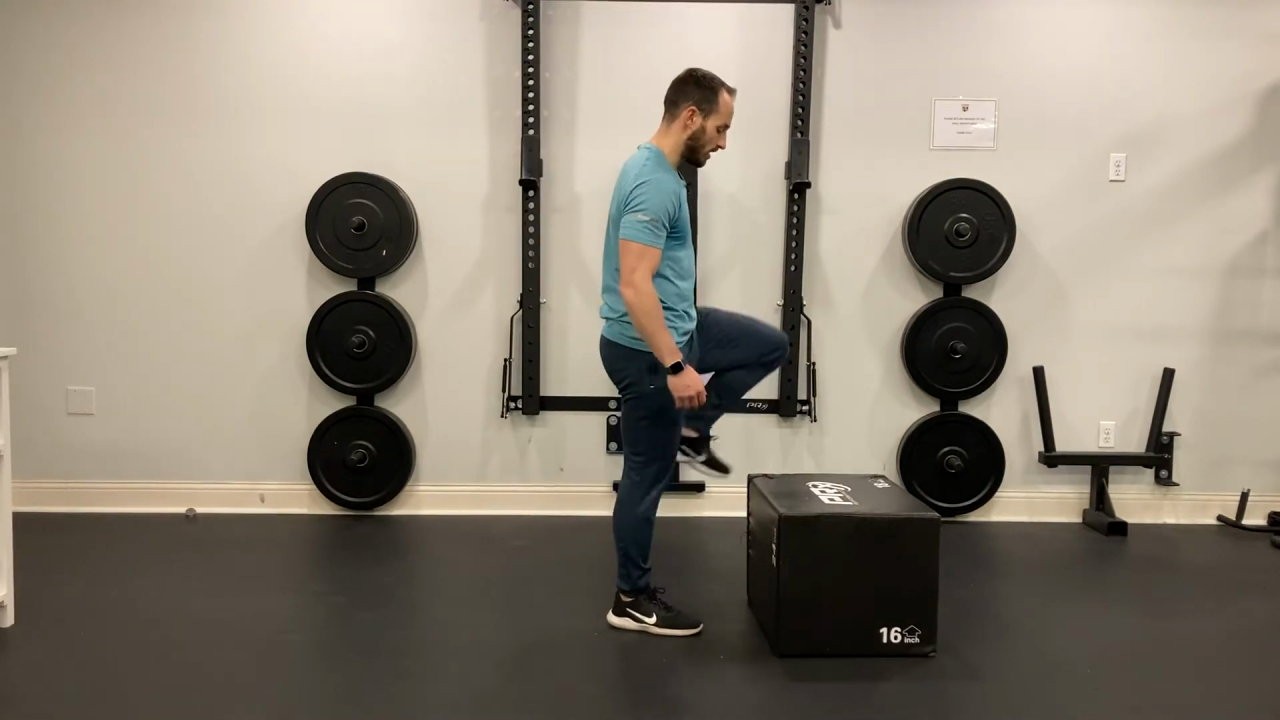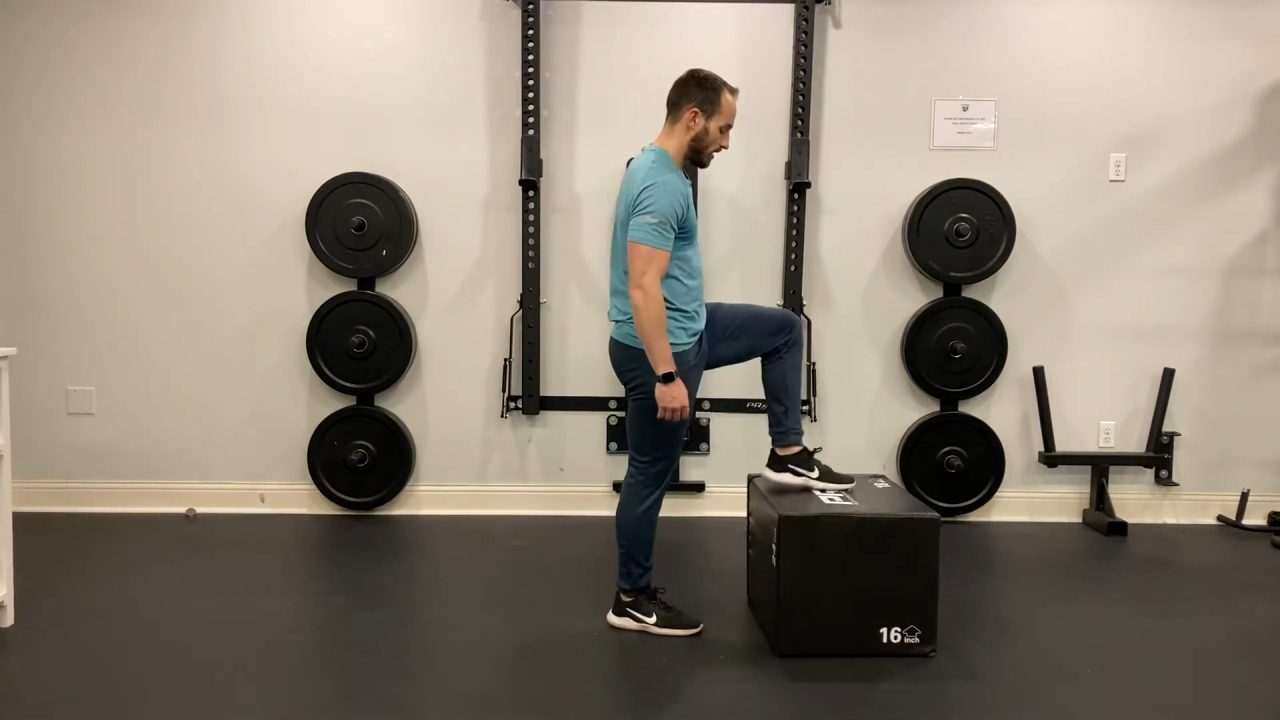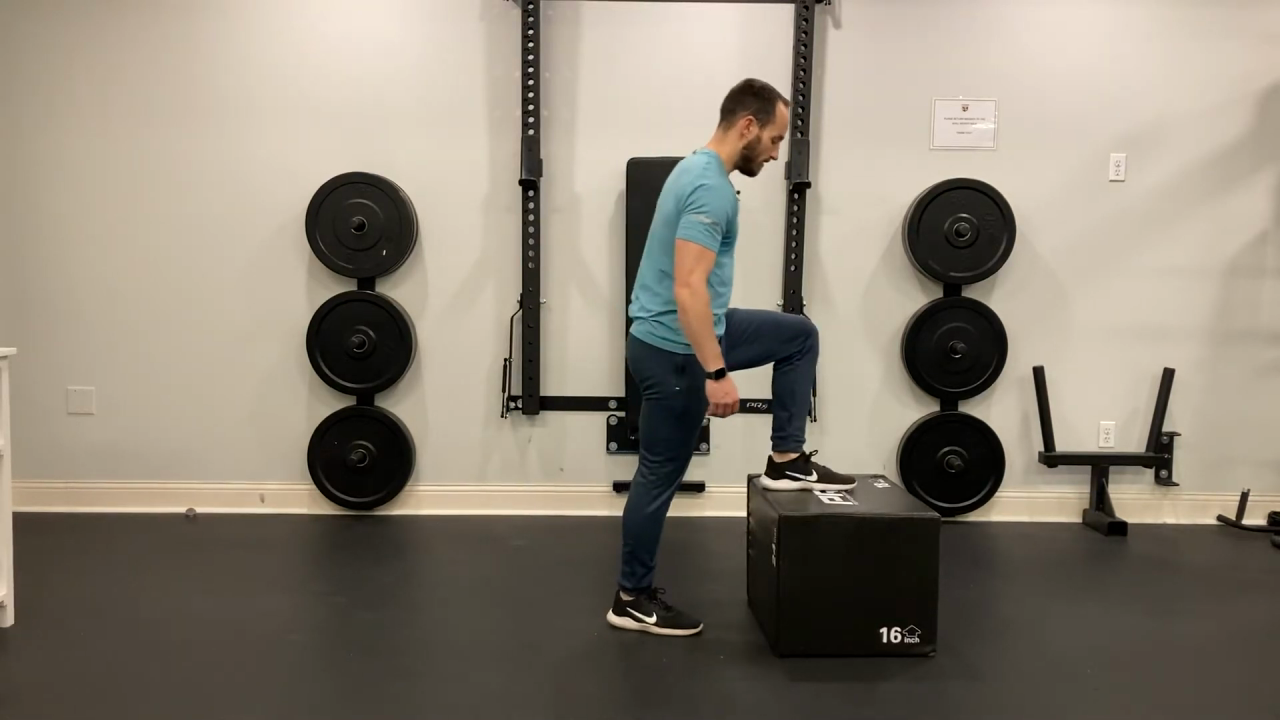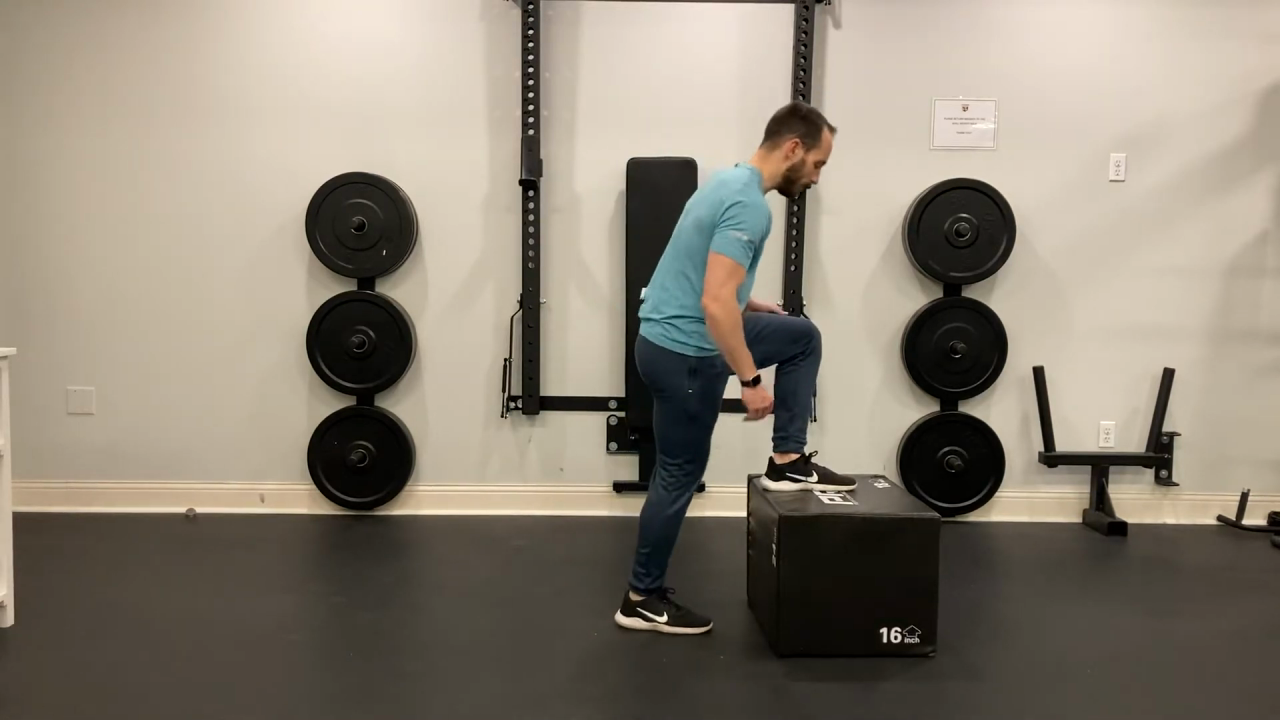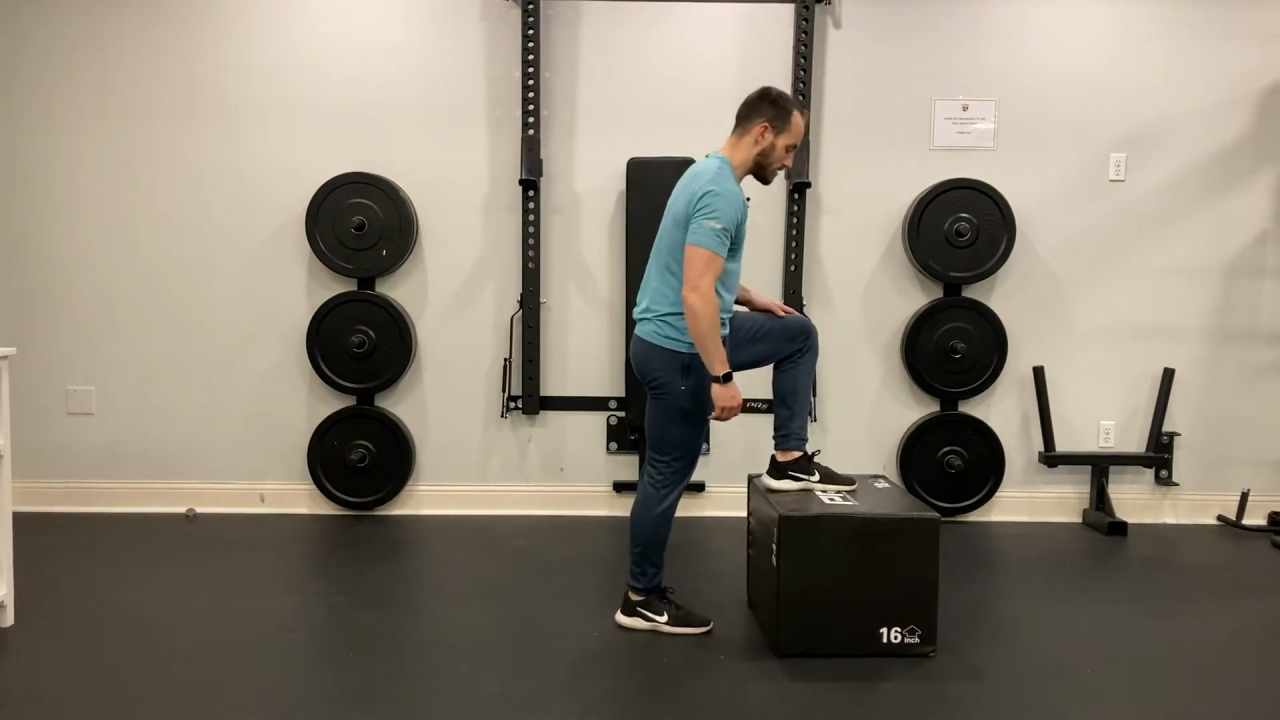
dt=0.5s
person 1, frame 1
left shoulder: (654, 168)
right shoulder: (654, 184)
right elbow: (634, 285)
right wrist: (675, 366)
left hip: (675, 326)
right hip: (647, 347)
left knee: (770, 344)
right knee: (648, 473)
left ankle: (691, 433)
right ankle: (631, 600)
person 1, frame 2
left shoulder: (656, 169)
right shoulder: (662, 184)
right elbow: (643, 289)
right wrist: (666, 376)
left hip: (685, 328)
right hip: (659, 348)
left knee: (783, 328)
right knee: (650, 474)
left ankle: (788, 454)
right ankle: (632, 599)
person 1, frame 3
left shoulder: (697, 171)
right shoulder: (711, 188)
right elbow: (688, 288)
left wrist: (714, 354)
right wrist: (715, 372)
left hip: (683, 335)
right hip: (672, 350)
left knee: (799, 336)
right knee: (660, 474)
left ankle: (787, 461)
right ankle: (632, 599)
person 1, frame 4
left shoulder: (731, 181)
right shoulder: (749, 204)
right elbow: (715, 302)
left wrist: (753, 305)
right wrist: (751, 380)
left hip: (678, 333)
right hip: (682, 351)
left knee: (802, 336)
right knee: (679, 475)
left ankle: (787, 460)
right ankle: (642, 598)
person 1, frame 5
left shoulder: (709, 174)
right shoulder: (721, 193)
right elbow: (696, 293)
left wrist: (752, 300)
right wrist: (722, 378)
left hip: (684, 337)
right hip: (676, 351)
left knee: (799, 334)
right knee: (668, 474)
left ankle: (790, 460)
right ankle: (641, 600)
